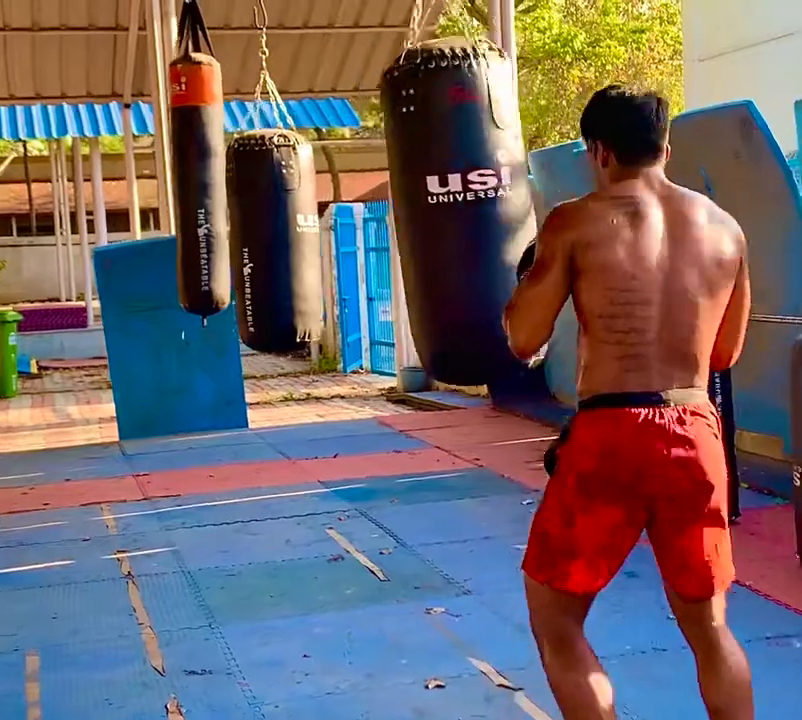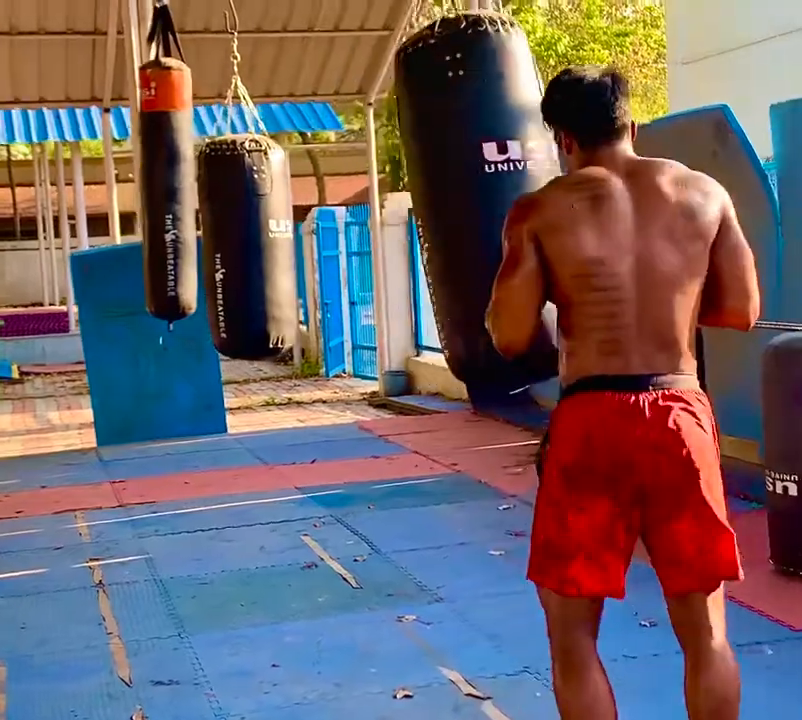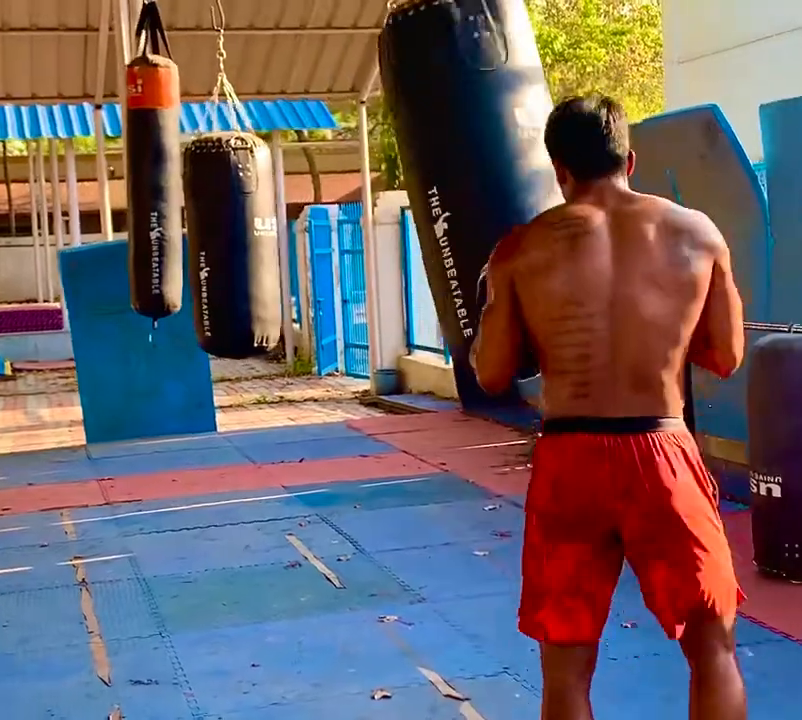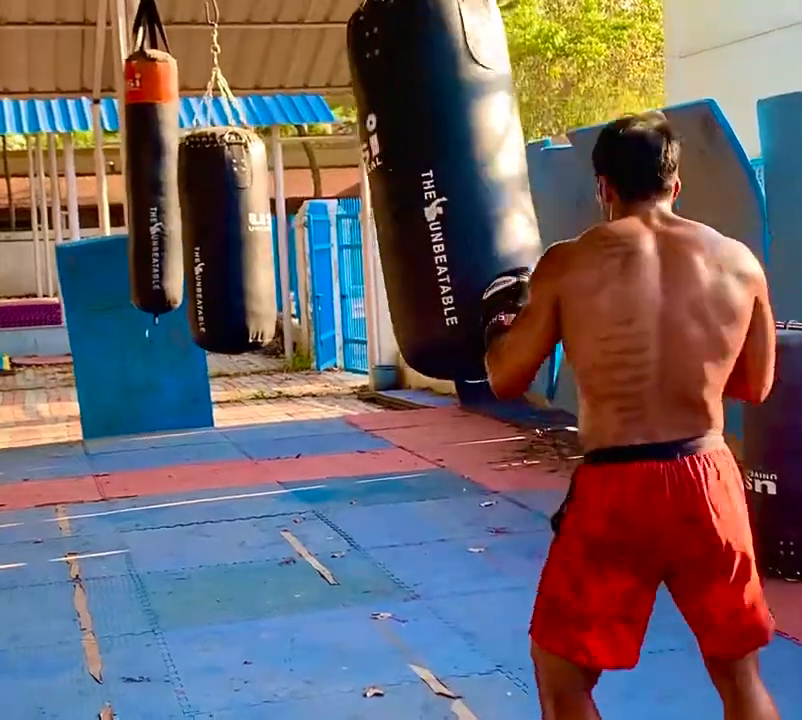
dt=0.3s
person 1, frame 1
left shoulder: (573, 221)
right shoulder: (724, 229)
left elbow: (523, 340)
right elbow: (726, 352)
left wrist: (522, 287)
left hip: (609, 438)
right hip: (693, 436)
left knee: (555, 620)
right knee: (707, 623)
person 1, frame 2
left shoulder: (539, 209)
right shoulder: (703, 193)
left elbow: (511, 337)
right elbow: (743, 312)
left wrist: (506, 280)
left hip: (592, 424)
right hip: (680, 419)
left knee: (571, 631)
right knee: (703, 624)
person 1, frame 3
left shoulder: (522, 249)
right shoulder: (694, 233)
left elbow: (491, 375)
right elbow: (727, 355)
left hip: (569, 462)
right hip: (662, 458)
right knee: (712, 646)
person 1, frame 4
left shoulder: (565, 266)
right shoulder: (740, 262)
left elbow: (507, 379)
right elbow: (756, 386)
left wrist: (498, 325)
left hip: (613, 489)
right hip: (705, 483)
